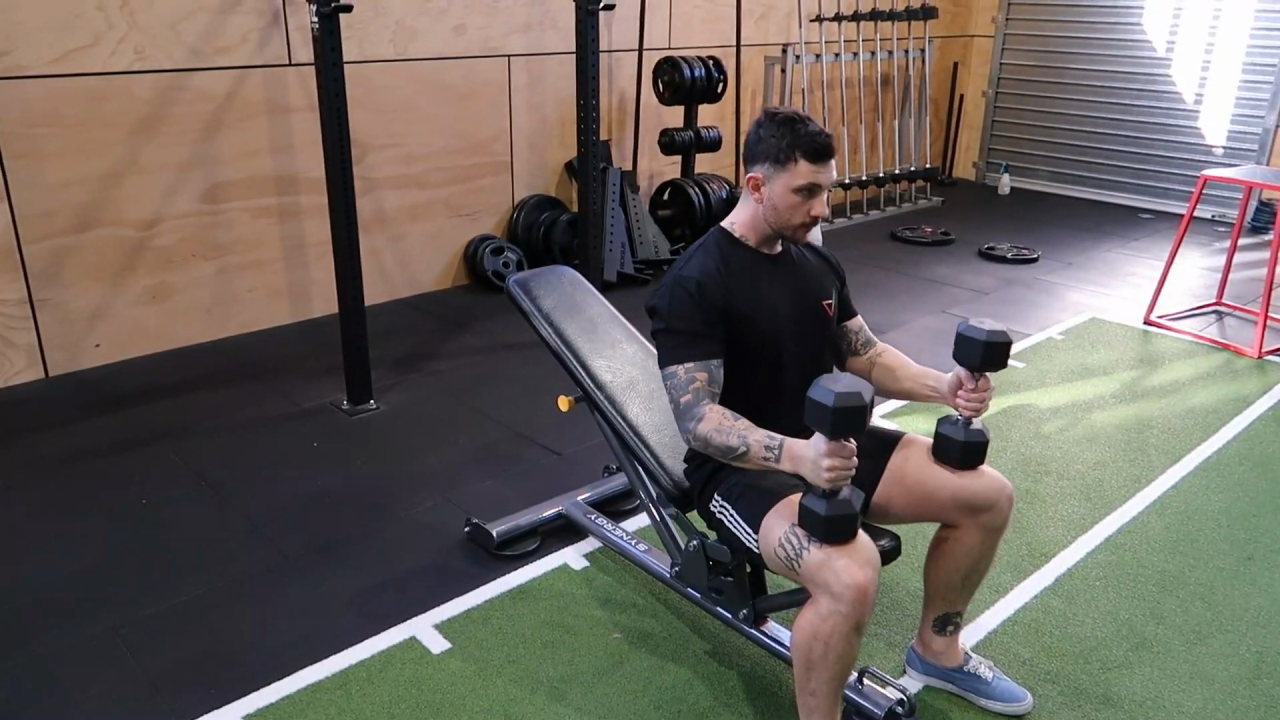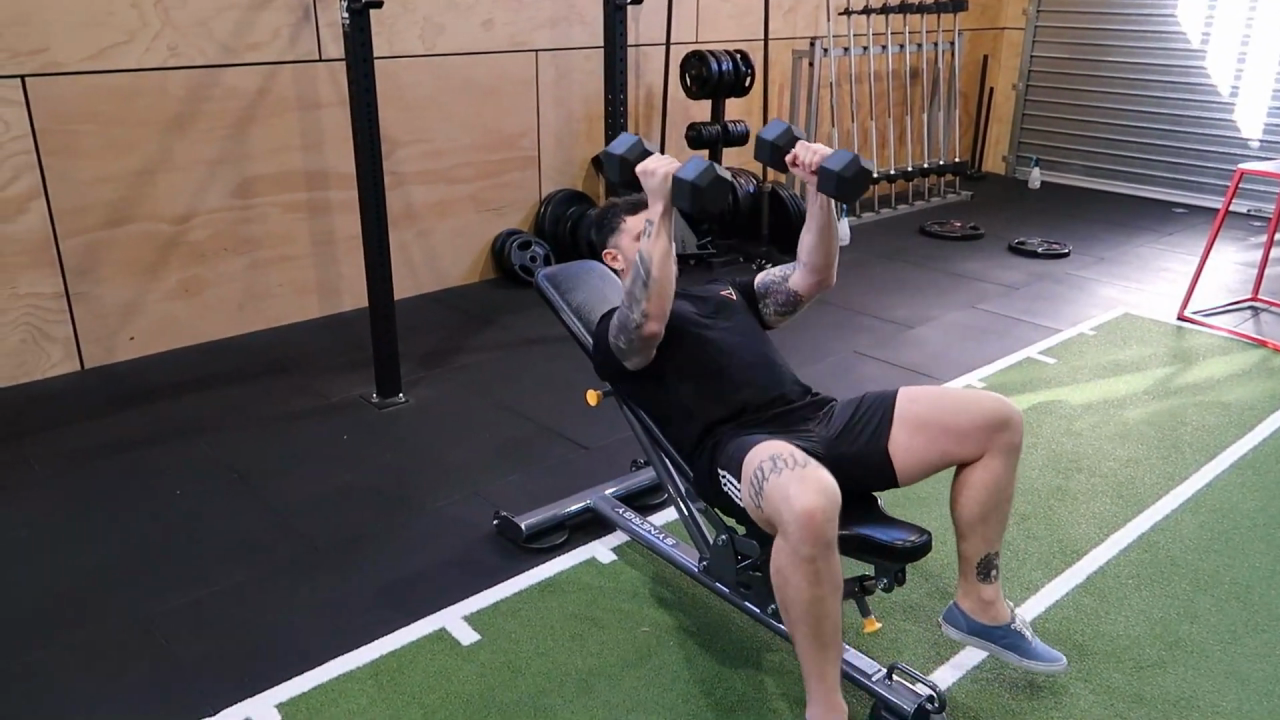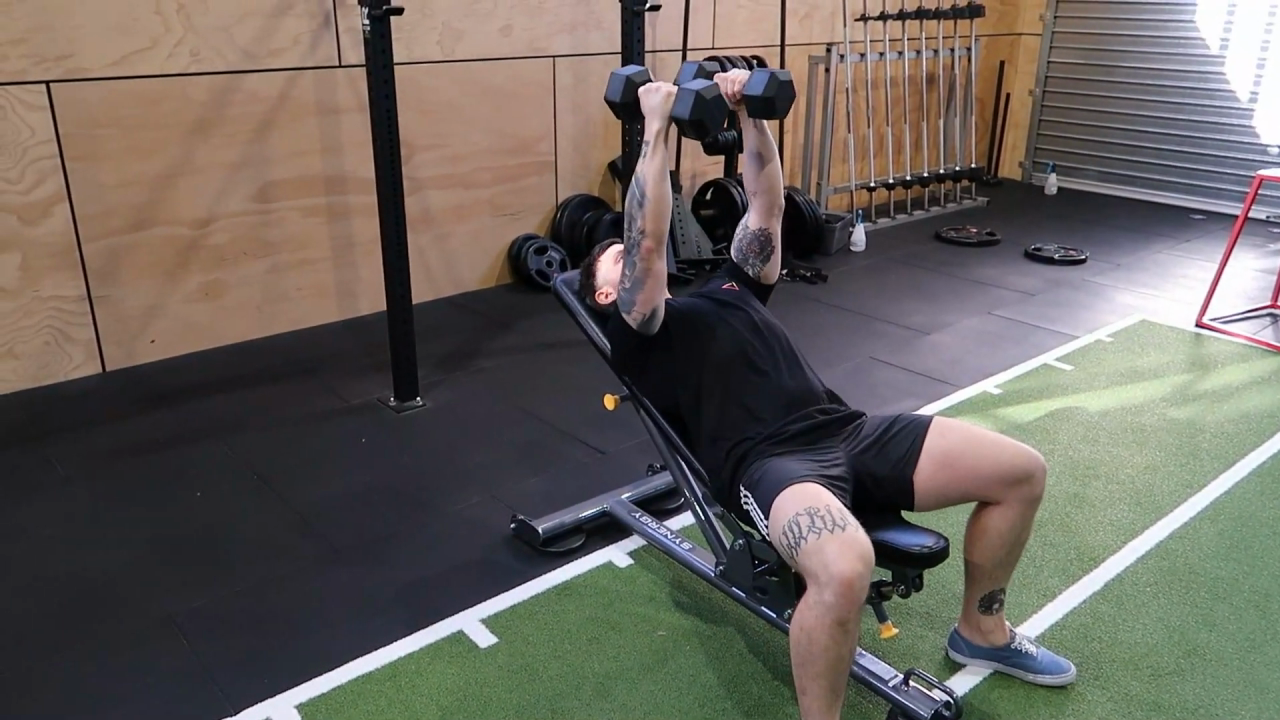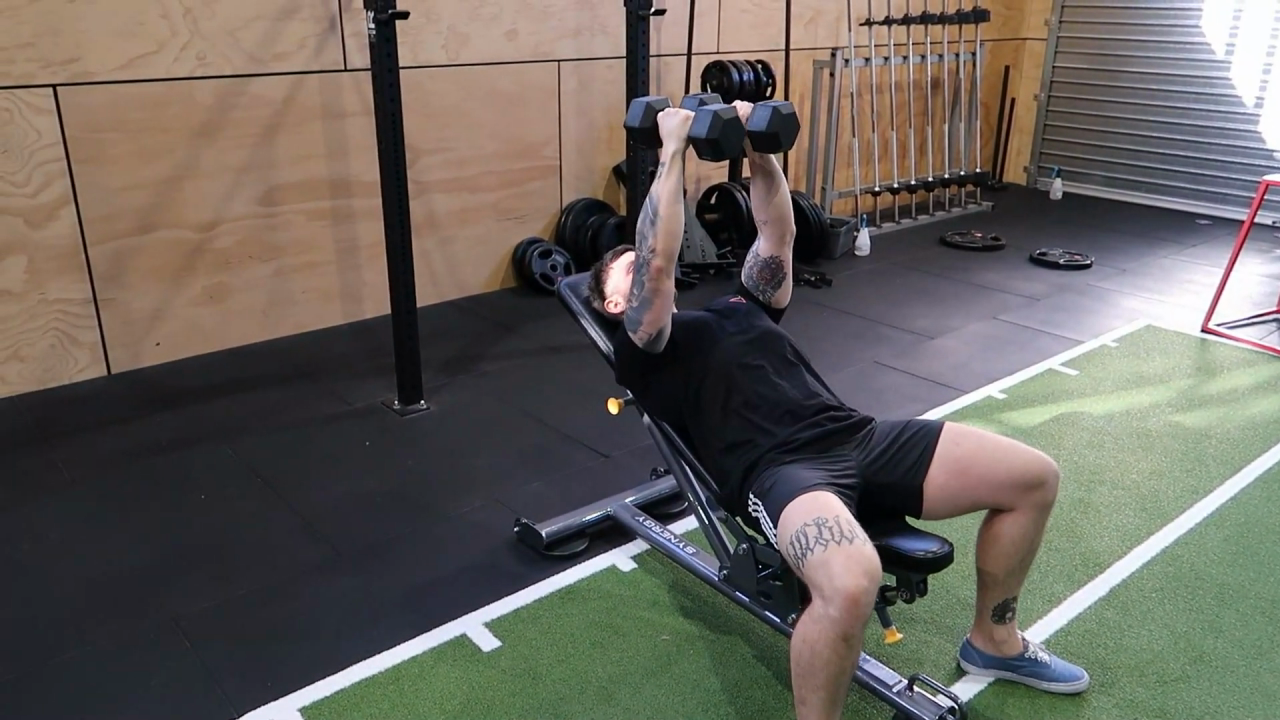
dt=1s
person 1, frame 1
left shoulder: (816, 264)
right shoulder: (695, 283)
left elbow: (865, 356)
right elbow: (697, 417)
left wrist: (943, 386)
right wrist: (795, 455)
left hip: (825, 445)
right hip: (740, 470)
left knee: (988, 496)
right knee: (850, 577)
left ankle: (938, 650)
person 1, frame 2
left shoulder: (721, 291)
right shoulder: (617, 336)
left elbow: (812, 279)
right elbow: (650, 321)
left wrist: (818, 189)
right wrist: (660, 204)
left hip: (821, 420)
right hip: (744, 451)
left knee: (995, 419)
right knee: (811, 507)
left ankle: (979, 607)
person 1, frame 3
left shoulder: (730, 288)
right shoulder: (637, 333)
left elbow: (766, 208)
right elbow: (650, 239)
left wrist: (749, 112)
right wrist: (656, 126)
left hip: (846, 433)
right hip: (769, 463)
left knee: (1022, 472)
right knee: (844, 569)
left ankle: (982, 632)
person 1, frame 4
left shoulder: (740, 305)
right shoulder: (644, 347)
left elbow: (777, 233)
right elbow: (658, 257)
left wrist: (754, 145)
right wrist: (673, 150)
left hip: (856, 439)
right hip: (777, 470)
left knee: (1035, 477)
right knee: (849, 584)
left ankle: (993, 640)
